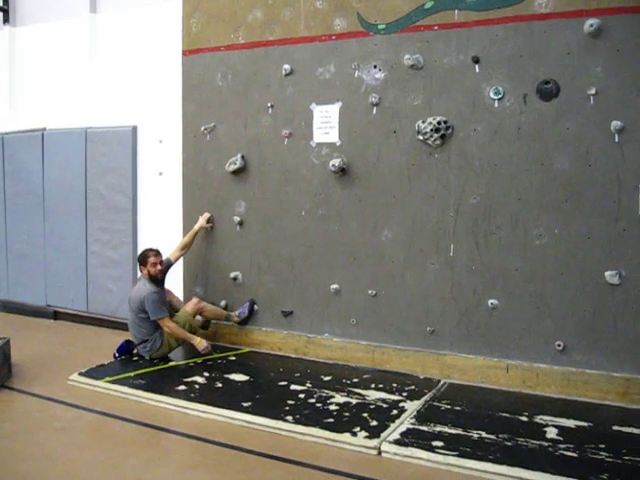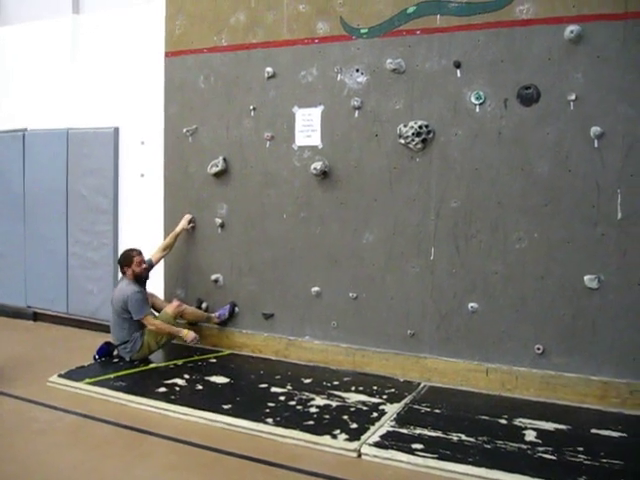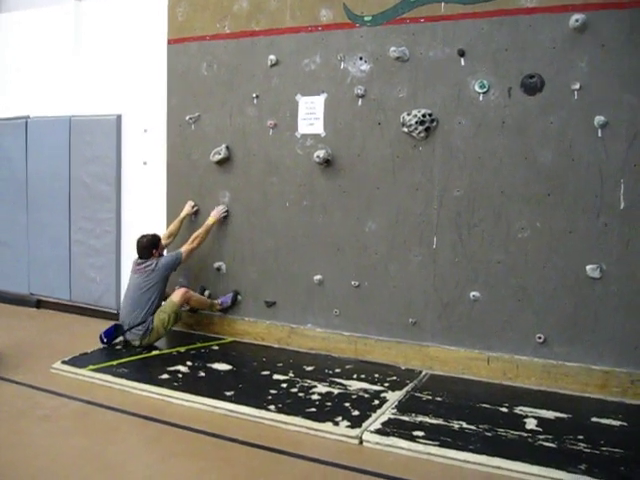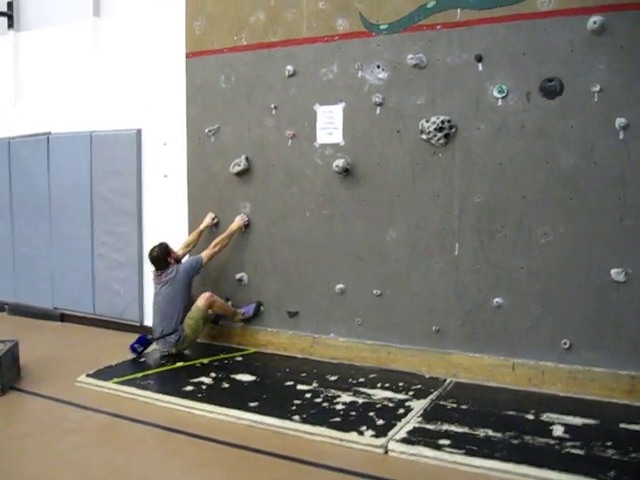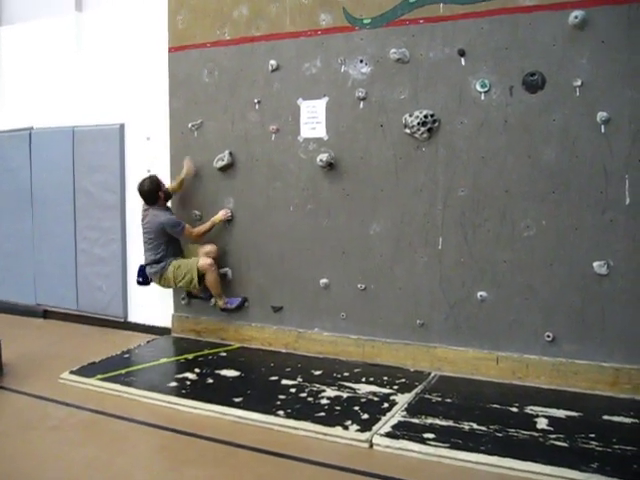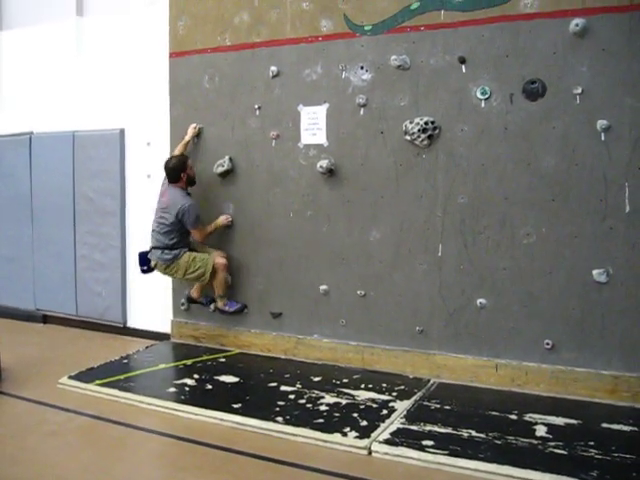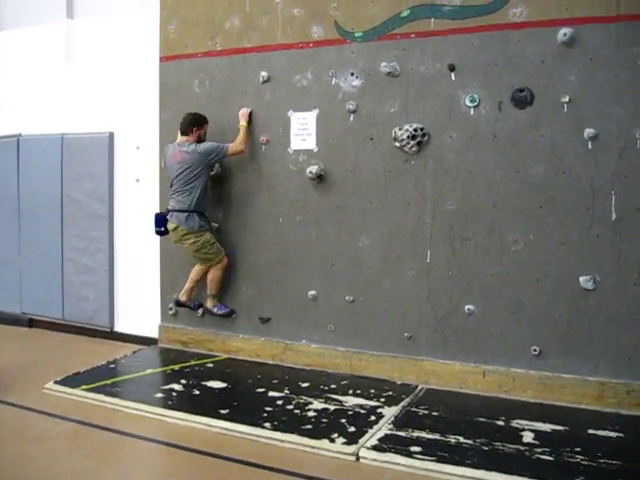
dt=0.7s
person 1, frame 1
left shoulder: (155, 275)
right shoulder: (149, 293)
left elbow: (180, 251)
right elbow: (167, 327)
left wrist: (197, 227)
right wrist: (195, 340)
left hip: (150, 337)
right hip: (154, 347)
left knee: (166, 294)
right knee: (196, 303)
left ankle: (196, 320)
right ankle: (235, 317)
person 1, frame 2
left shoulder: (135, 278)
right shoulder: (132, 293)
left elbow: (161, 251)
right elbow: (152, 325)
left wrist: (179, 229)
right wrist: (183, 333)
left hip: (129, 342)
right hip: (134, 348)
left knee: (149, 297)
right knee: (177, 306)
right ankle: (214, 318)
person 1, frame 3
left shoulder: (138, 263)
right shoulder: (159, 266)
left elbow: (168, 238)
right elbow: (192, 244)
left wrist: (184, 215)
right wrist: (212, 220)
left hip: (129, 331)
right hip: (141, 334)
right knee: (183, 292)
left ankle: (192, 302)
right ankle: (216, 306)
person 1, frame 4
left shoulder: (158, 274)
right shoulder: (181, 272)
left elbow: (186, 247)
right elbow: (213, 249)
left wrist: (204, 226)
right wrist: (235, 227)
left hip: (163, 339)
right hip: (175, 341)
right knee: (207, 297)
right ankle: (239, 315)
person 1, frame 5
left shoulder: (150, 206)
right shoulder: (164, 218)
left elbow: (171, 190)
right elbow: (194, 234)
left wrist: (183, 176)
right wrist: (216, 219)
left hip: (168, 258)
right hip: (162, 270)
left knee: (211, 250)
right knee: (208, 264)
left ankle: (194, 288)
right ankle: (222, 302)
person 1, frame 6
left shoulder: (168, 185)
right shoulder: (186, 204)
left elbow: (176, 158)
right elbow: (200, 235)
left wrist: (188, 138)
right wrist: (218, 223)
left hip: (171, 250)
right hip: (169, 259)
left knee: (218, 256)
right knee: (220, 263)
left ankle: (196, 293)
right ankle: (222, 303)
person 1, frame 7
left shoulder: (170, 149)
right shoulder: (202, 151)
right elbow: (239, 147)
left wrist: (180, 135)
right wrist: (243, 123)
left hip: (176, 220)
right hip: (190, 222)
left knee: (207, 260)
right knee: (219, 261)
left ankle: (184, 296)
right ankle: (211, 303)
